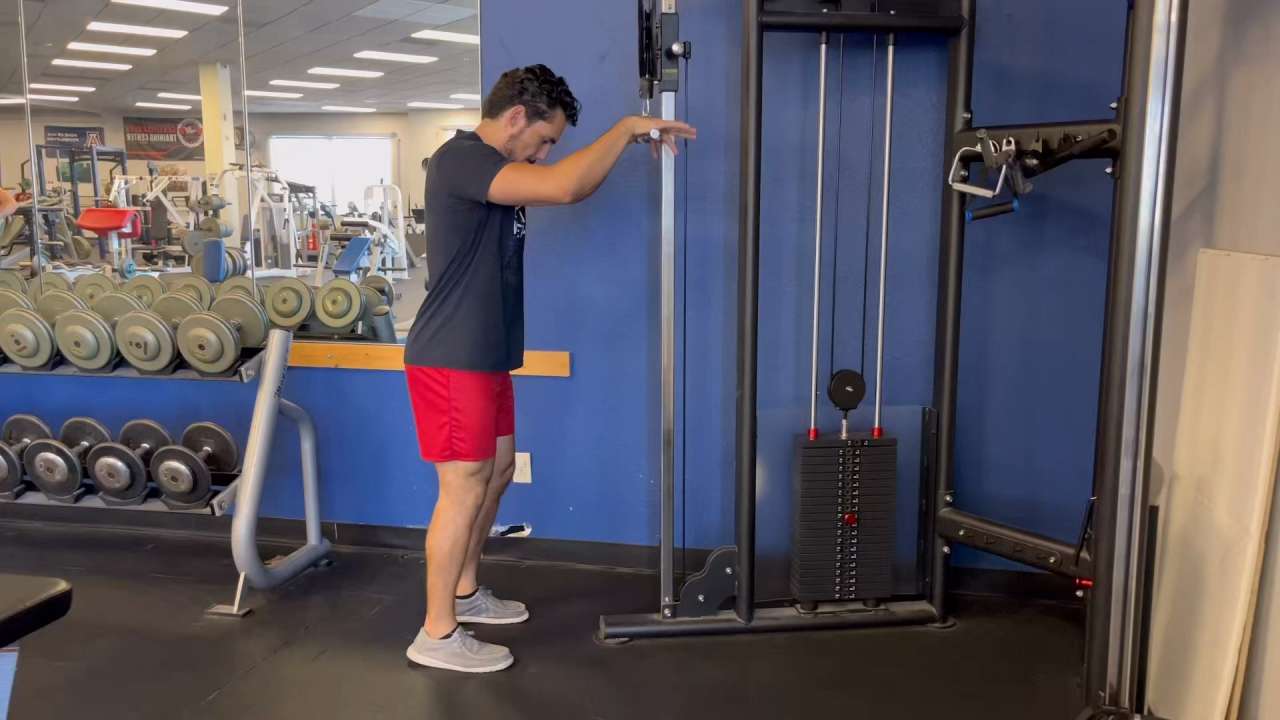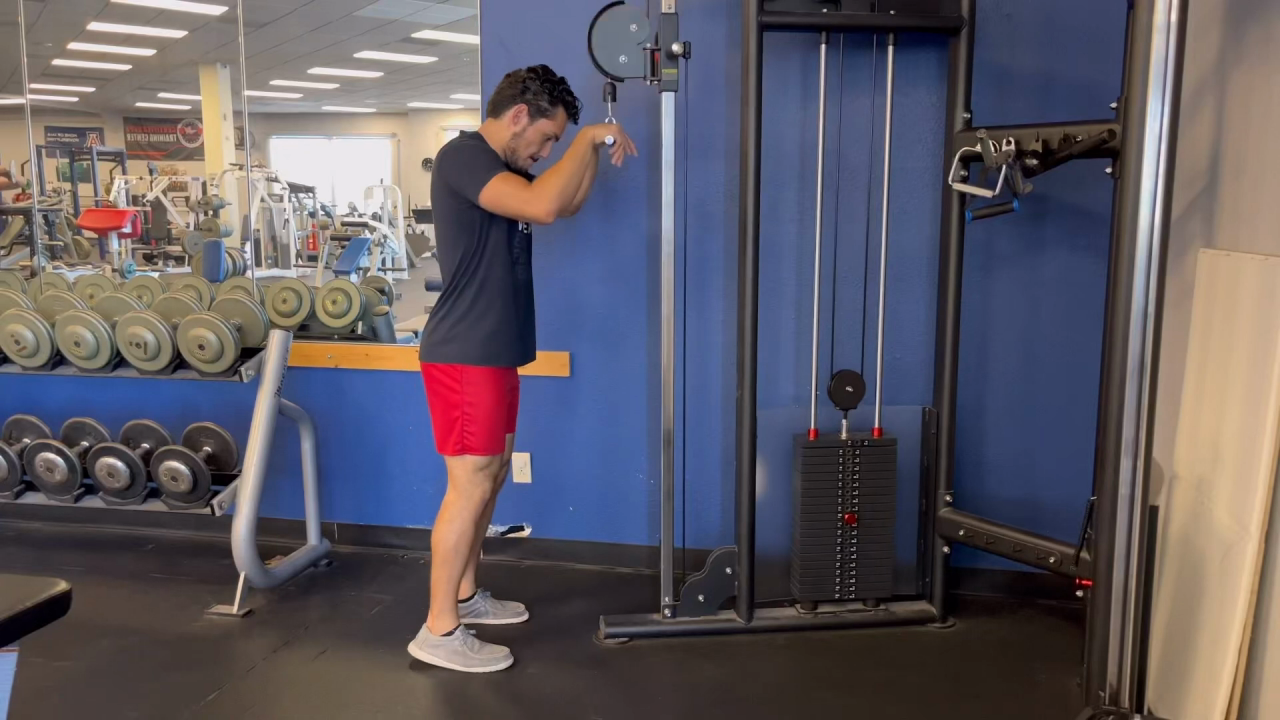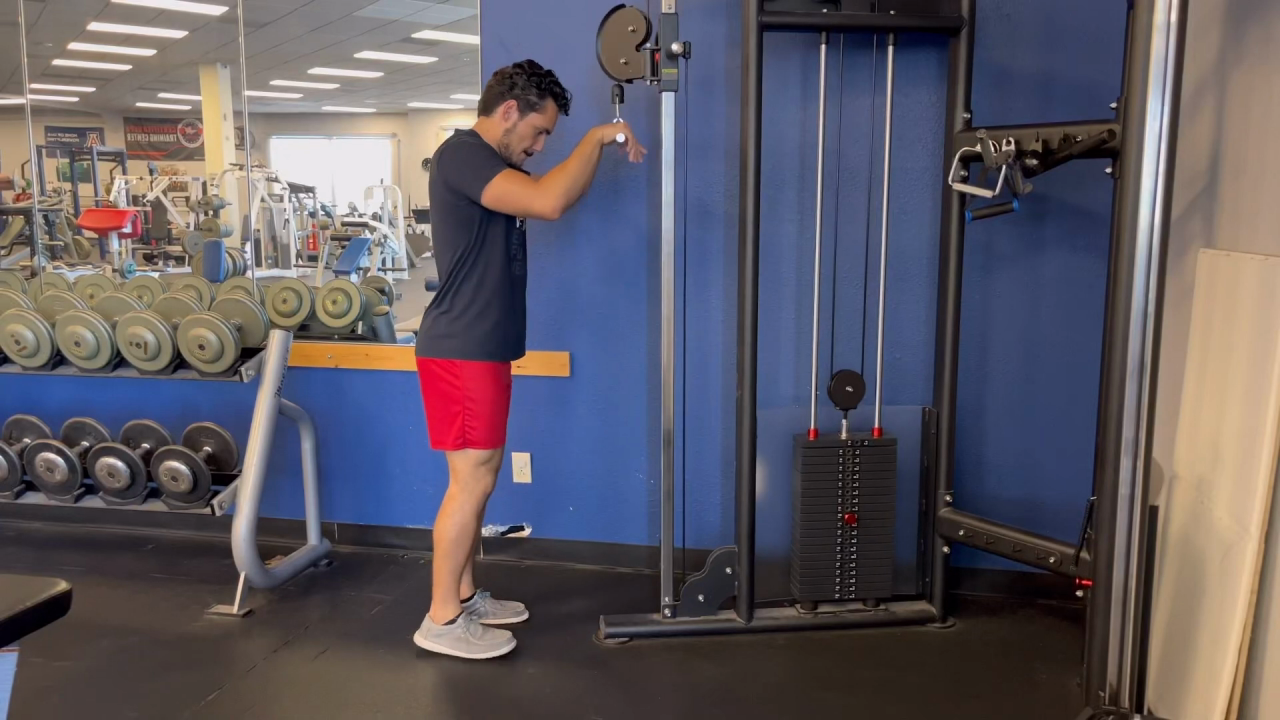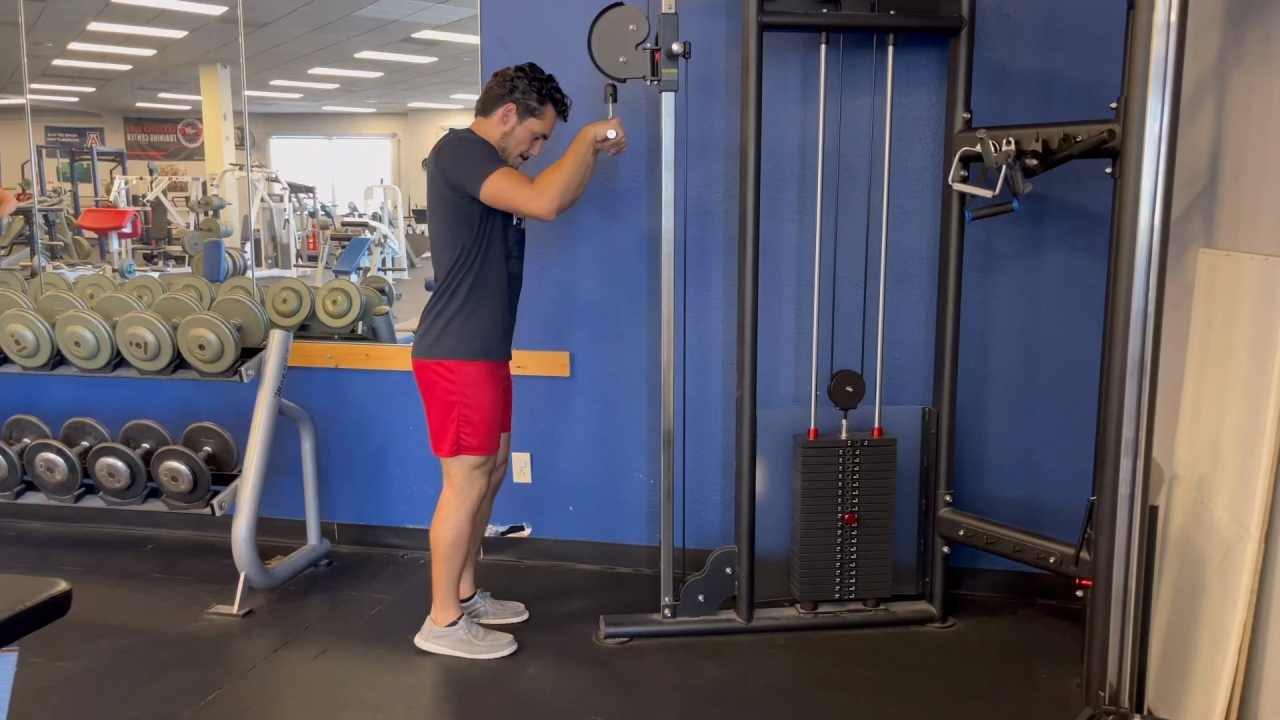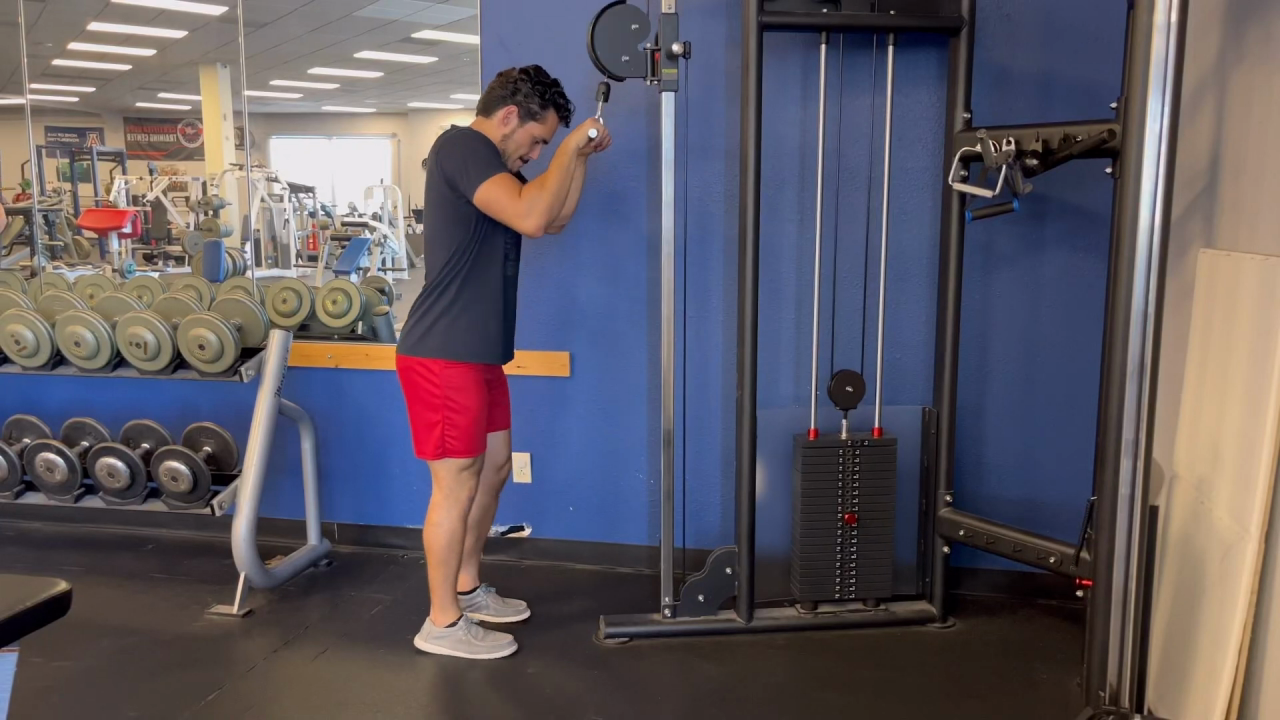
dt=0.3s
person 1, frame 1
left shoulder: (499, 167)
right shoulder: (460, 159)
left elbow: (569, 188)
right elbow: (563, 186)
left wrist: (625, 140)
right wrist: (629, 127)
left hip: (485, 355)
right hip: (451, 360)
left knee: (495, 473)
right knee: (462, 491)
left ankle: (465, 591)
right ankle: (438, 633)
person 1, frame 2
left shoulder: (499, 166)
right shoulder: (464, 158)
left elbow: (565, 205)
right elbow: (543, 207)
left wrist: (594, 147)
right wrist: (587, 138)
left hip: (492, 351)
right hip: (463, 355)
left knee: (490, 476)
right knee: (469, 487)
left ankle: (464, 593)
right ankle: (439, 630)
person 1, frame 3
left shoulder: (494, 163)
right shoulder: (462, 156)
left elbow: (556, 198)
right elbow: (548, 203)
left wrist: (600, 147)
right wrist: (596, 138)
left hip: (483, 348)
right hip: (461, 352)
left knee: (479, 476)
right knee: (471, 480)
left ankle: (463, 595)
right ankle: (441, 620)
person 1, frame 4
left shoulder: (486, 161)
right shoulder: (460, 152)
left elbow: (554, 201)
right elbow: (544, 201)
left wrist: (593, 150)
right wrist: (587, 138)
left hip: (481, 349)
right hip: (457, 353)
left knee: (488, 474)
right knee: (465, 483)
left ankle: (464, 594)
right ankle: (443, 621)
person 1, frame 5
left shoulder: (494, 164)
right shoulder: (460, 147)
left elbow: (555, 219)
right elbow: (531, 218)
left wrist: (579, 155)
right wrist: (568, 145)
left hip: (478, 350)
right hip: (444, 353)
left knee: (492, 467)
right knee: (457, 484)
left ankle: (467, 588)
right ankle: (443, 622)
